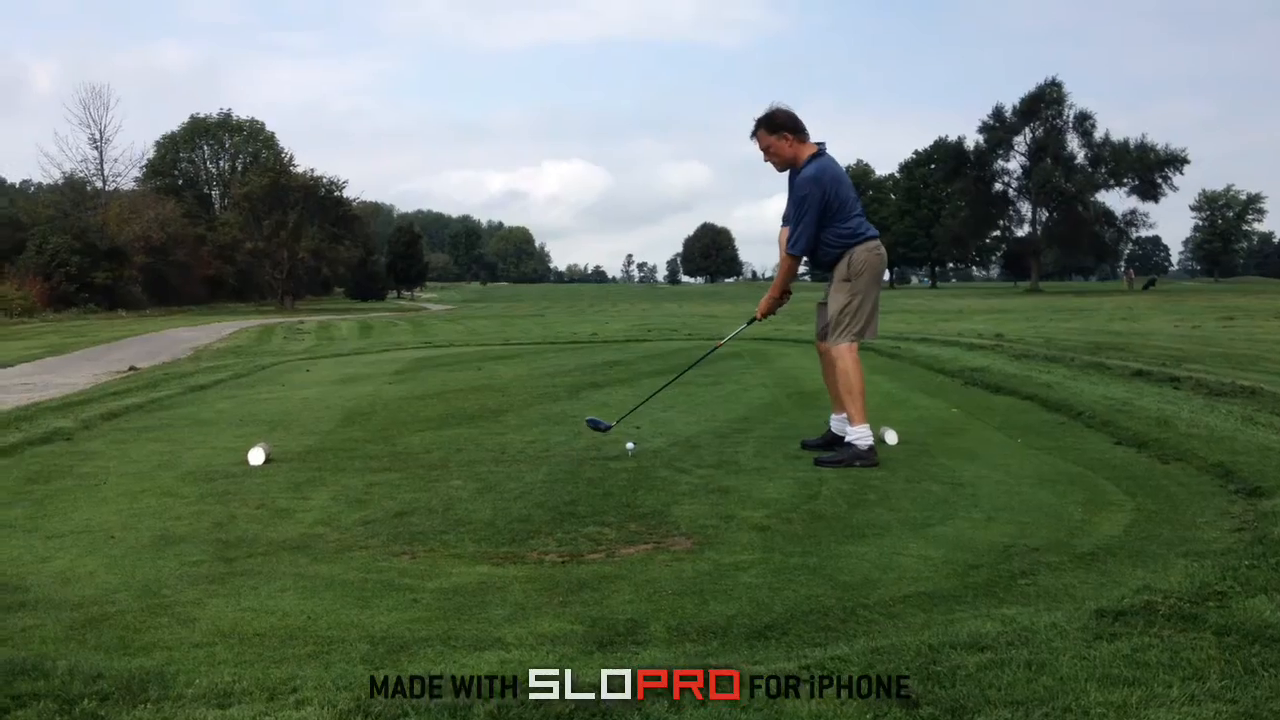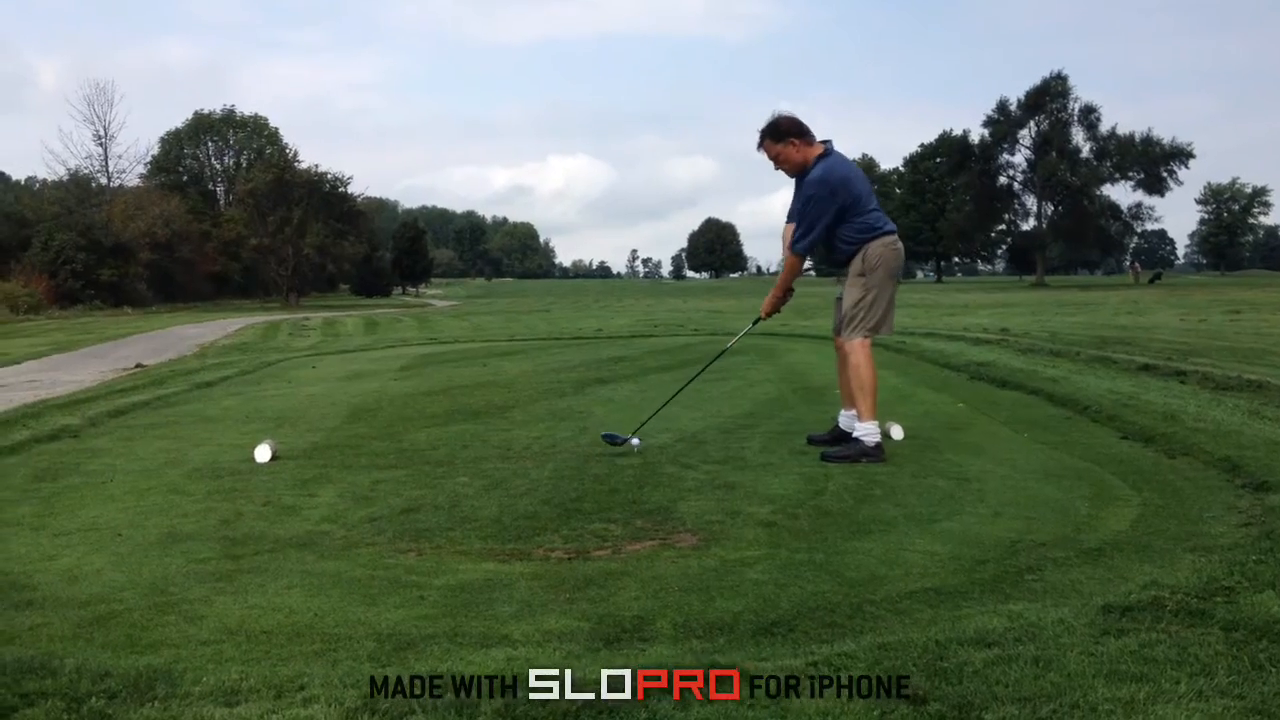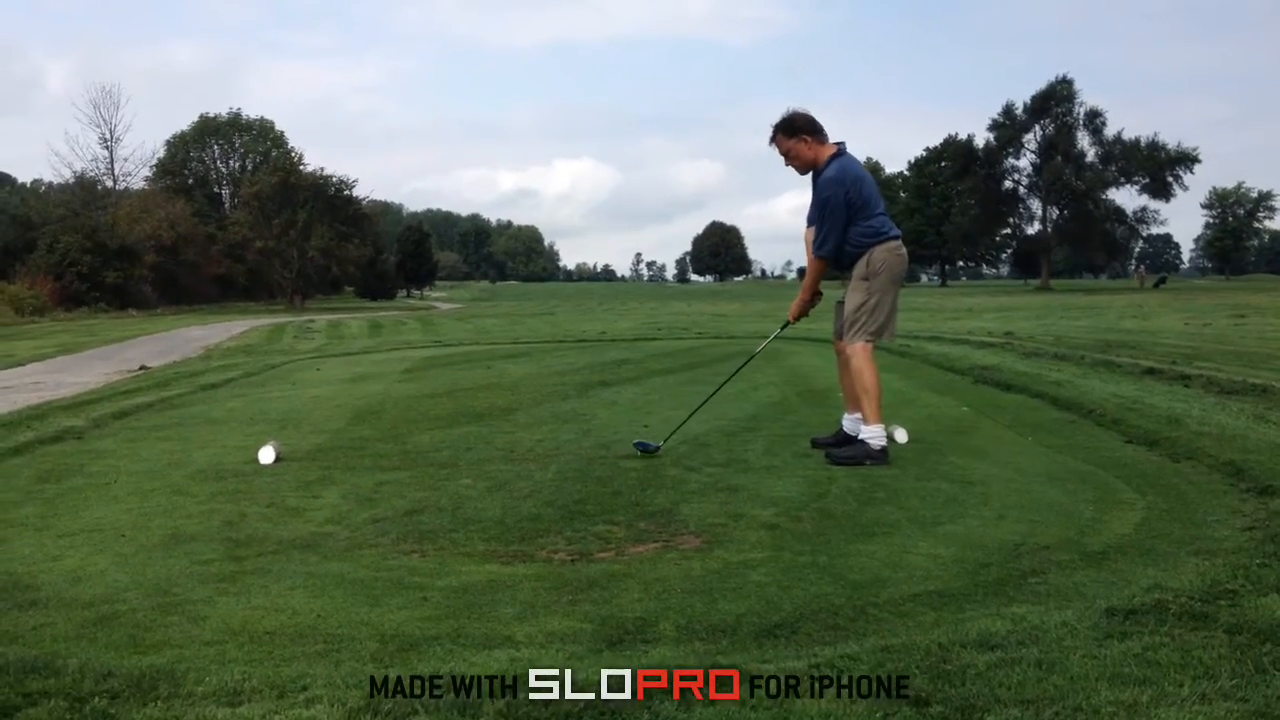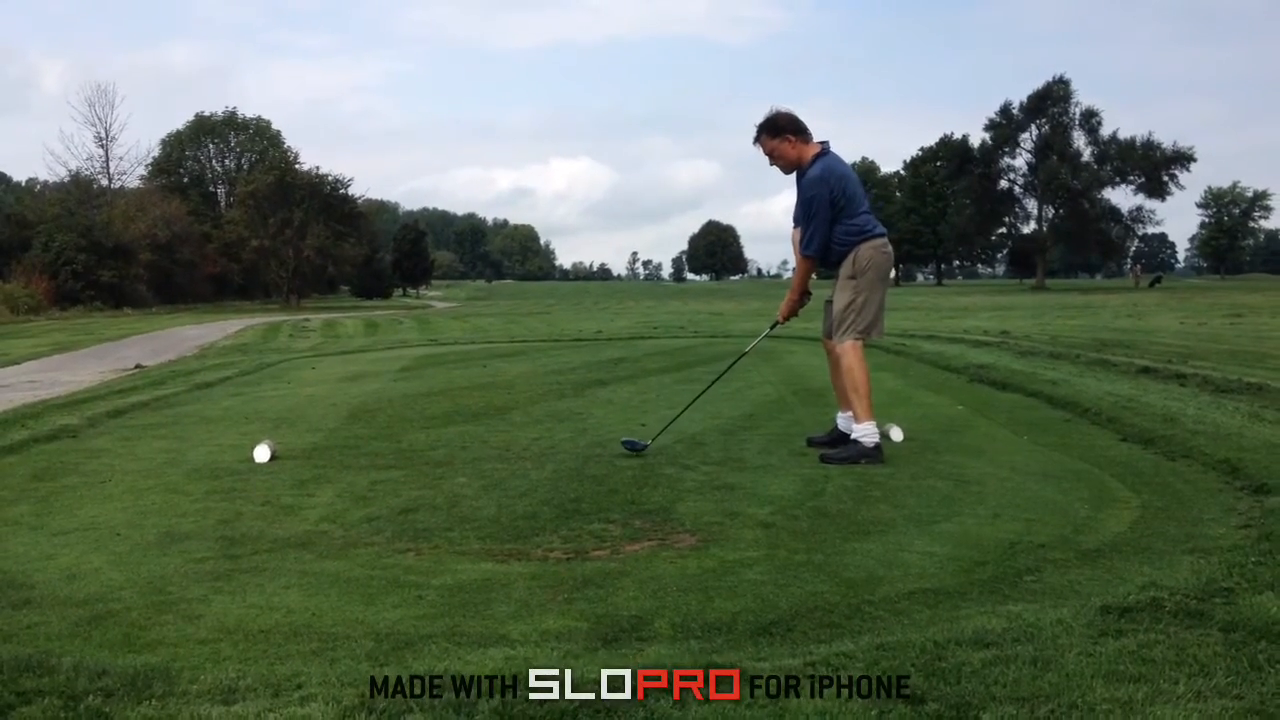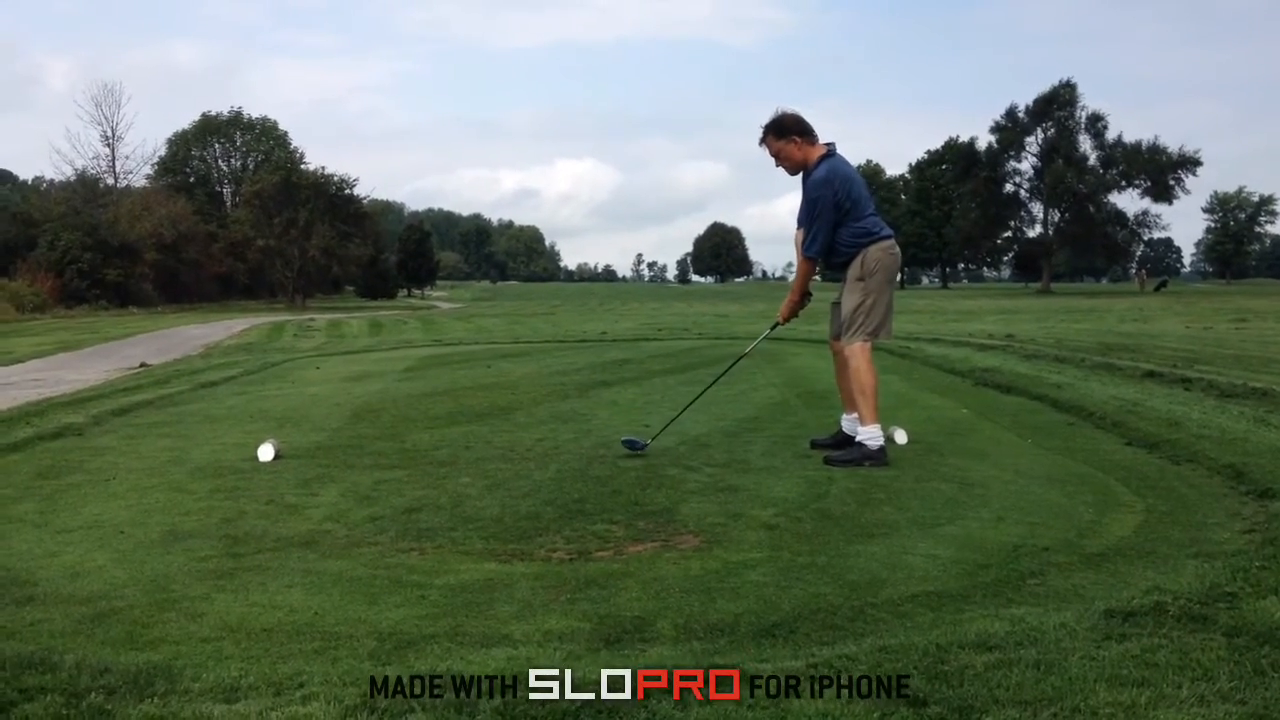
dt=0.5s
person 1, frame 1
left shoulder: (811, 178)
right shoulder: (806, 167)
left elbow: (797, 246)
right elbow: (788, 228)
left wrist: (773, 294)
right wrist: (783, 282)
left hip: (857, 260)
right hip: (846, 261)
left knee: (842, 345)
right knee: (826, 343)
left ankle: (861, 442)
right ankle: (841, 429)
person 1, frame 2
left shoulder: (821, 178)
right shoulder: (816, 166)
left elbow: (802, 245)
right elbow: (793, 226)
left wrist: (777, 293)
right wrist: (787, 283)
left hip: (874, 253)
right hip: (862, 256)
left knee: (856, 340)
right knee: (842, 339)
left ankle: (868, 438)
right ankle: (849, 425)
person 1, frame 3
left shoulder: (834, 178)
right shoulder: (828, 168)
left elbow: (825, 248)
right elbow: (813, 229)
left wrist: (805, 296)
right wrist: (811, 285)
left hip: (877, 258)
right hip: (865, 261)
left knee: (858, 344)
right knee: (843, 343)
left ankle: (874, 441)
right ankle: (853, 427)
person 1, frame 4
left shoulder: (818, 177)
right shoulder: (815, 167)
left elbow: (812, 247)
right elbow: (801, 230)
left wrist: (794, 295)
right wrist: (800, 285)
left hip: (863, 256)
right hip: (854, 258)
left knee: (847, 342)
right knee: (832, 341)
left ankle: (867, 439)
right ankle: (847, 426)
person 1, frame 5
left shoulder: (822, 179)
right shoulder: (822, 168)
left elbow: (813, 248)
right elbow: (804, 231)
left wrist: (794, 297)
right wrist: (801, 286)
left hip: (871, 258)
right hip: (861, 260)
left knee: (856, 344)
right knee: (839, 343)
left ankle: (871, 442)
right ankle: (851, 428)
